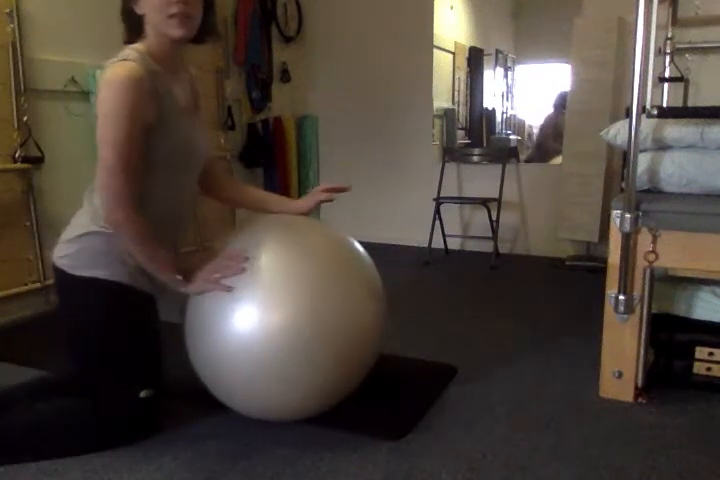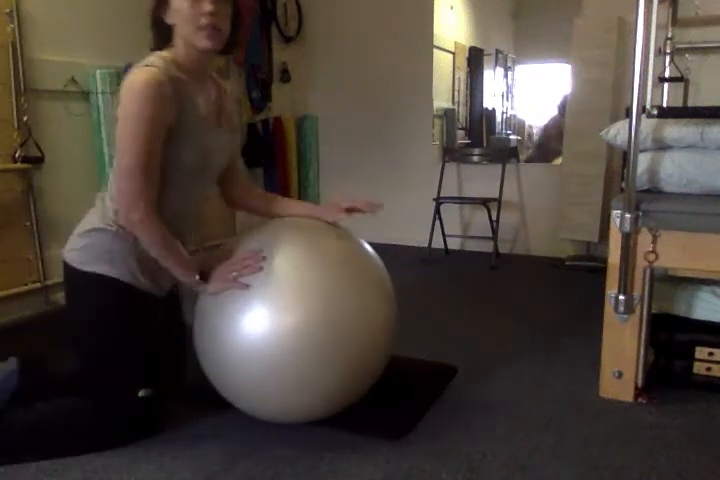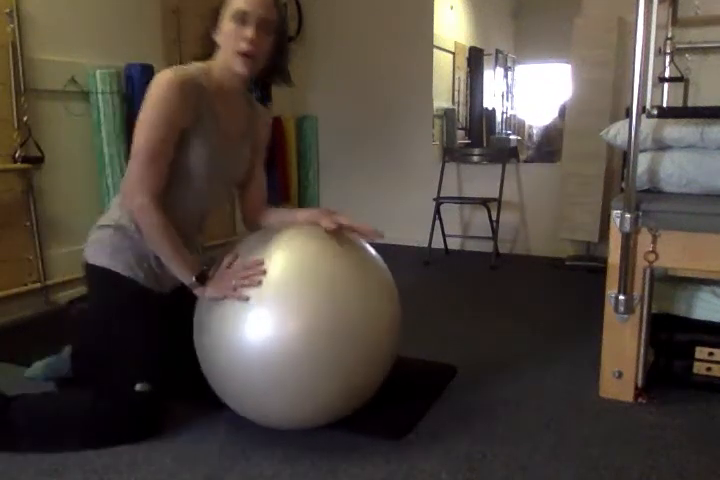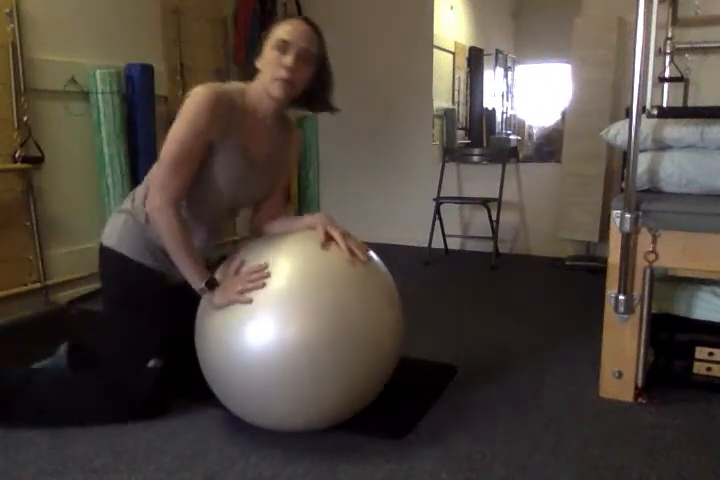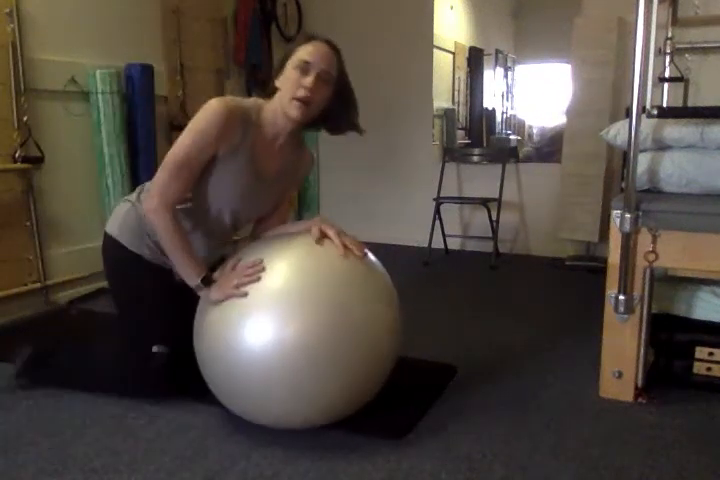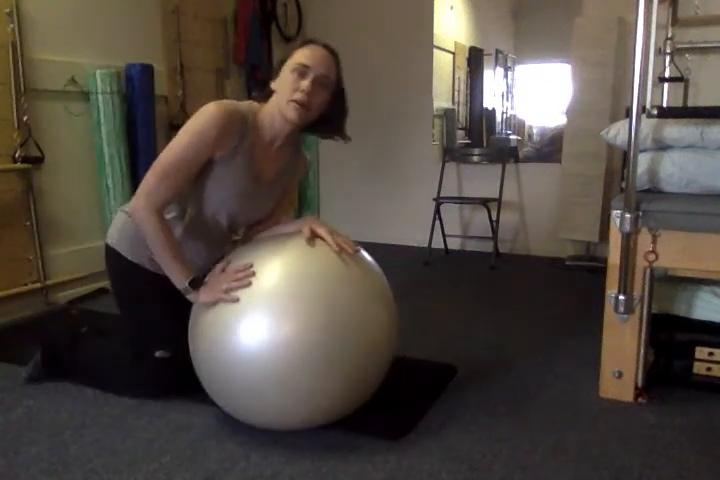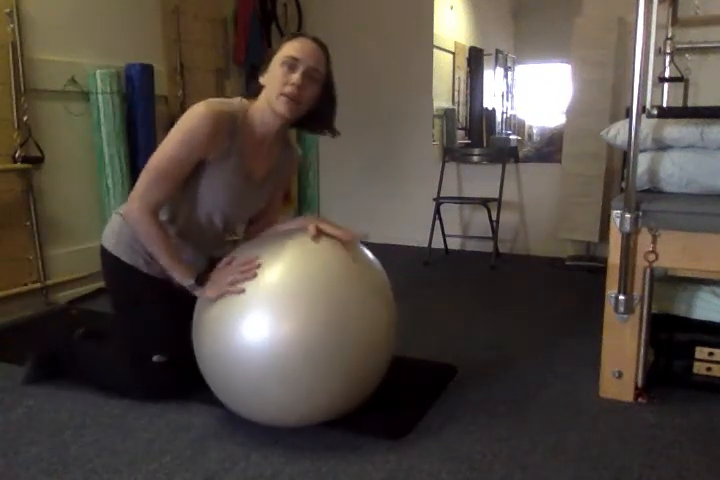
dt=0.2s
person 1, frame 1
left shoulder: (185, 81)
right shoulder: (128, 77)
left elbow: (209, 178)
right elbow: (116, 208)
left wrist: (293, 205)
right wrist: (182, 276)
left hip: (128, 265)
right hip: (102, 268)
left knee: (107, 386)
right knee: (129, 414)
person 1, frame 2
left shoulder: (221, 96)
right shoulder: (151, 82)
left elbow: (236, 190)
right elbow: (135, 209)
left wrist: (316, 211)
right wrist: (200, 275)
left hip: (151, 265)
right hip: (110, 266)
left knee: (166, 378)
right knee: (130, 415)
person 1, frame 3
left shoulder: (257, 118)
right shoulder: (176, 87)
left elbow: (254, 212)
right elbow: (140, 199)
left wrist: (311, 215)
right wrist: (200, 280)
left hip: (171, 267)
right hip: (125, 261)
left knee: (201, 381)
right knee: (135, 414)
left ankle: (88, 360)
person 1, frame 4
left shoulder: (288, 140)
right shoulder: (212, 102)
left elbow: (263, 222)
right elbow: (161, 202)
left wrist: (314, 221)
right wrist: (209, 286)
left hip: (188, 259)
right hip: (136, 249)
left knee: (202, 377)
right knee: (140, 396)
left ankle: (84, 358)
person 1, frame 5
left shoulder: (300, 159)
right shoulder: (225, 115)
left elbow: (263, 232)
right elbow: (158, 202)
left wrist: (310, 226)
right wrist: (205, 284)
left hip: (199, 253)
right hip: (140, 242)
right knee: (153, 372)
person 1, frame 6
left shoulder: (296, 162)
right shoulder: (222, 119)
left elbow: (254, 233)
right elbow: (146, 204)
left wrist: (301, 226)
right wrist: (193, 286)
left hip: (200, 259)
right hip: (142, 251)
right knee: (167, 376)
left ankle: (94, 336)
right ankle: (62, 351)
person 1, frame 7
left shoulder: (287, 158)
right shoulder: (212, 118)
left elbow: (256, 232)
right elbow: (139, 208)
left wrist: (302, 225)
right wrist: (198, 283)
left hip: (195, 258)
right hip: (139, 254)
right knee: (166, 379)
left ankle: (93, 338)
right ankle: (59, 354)
